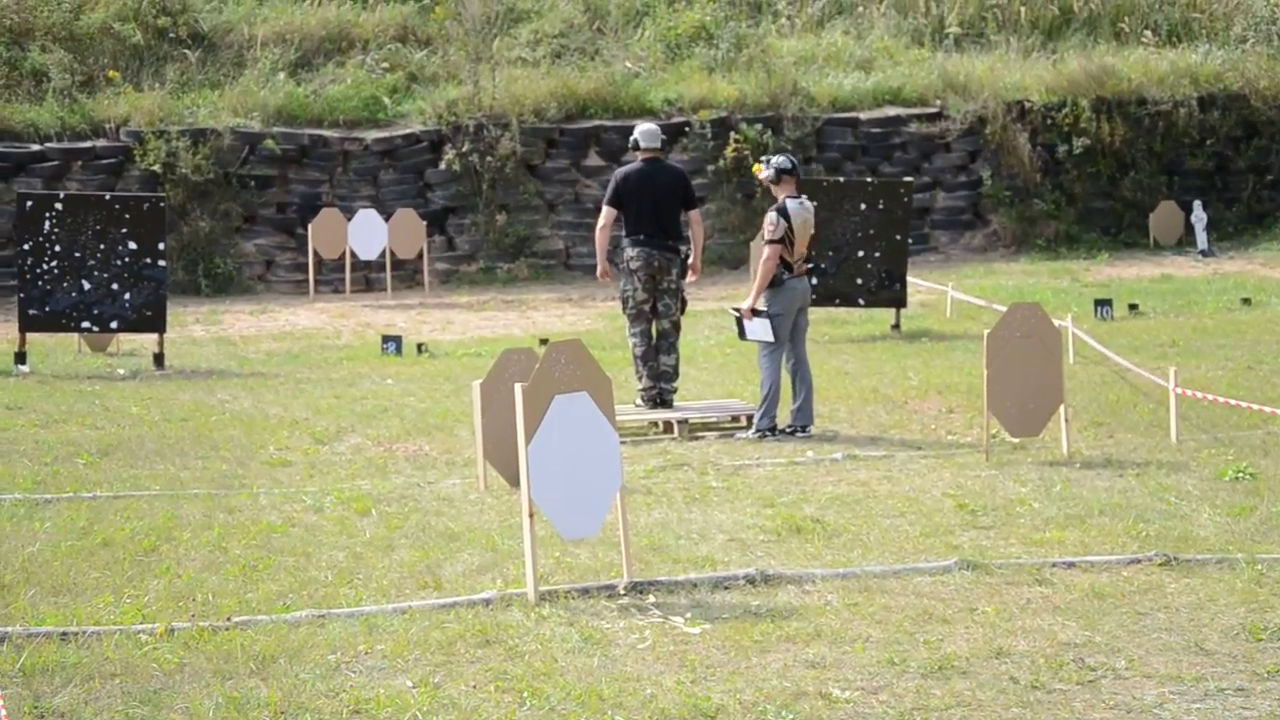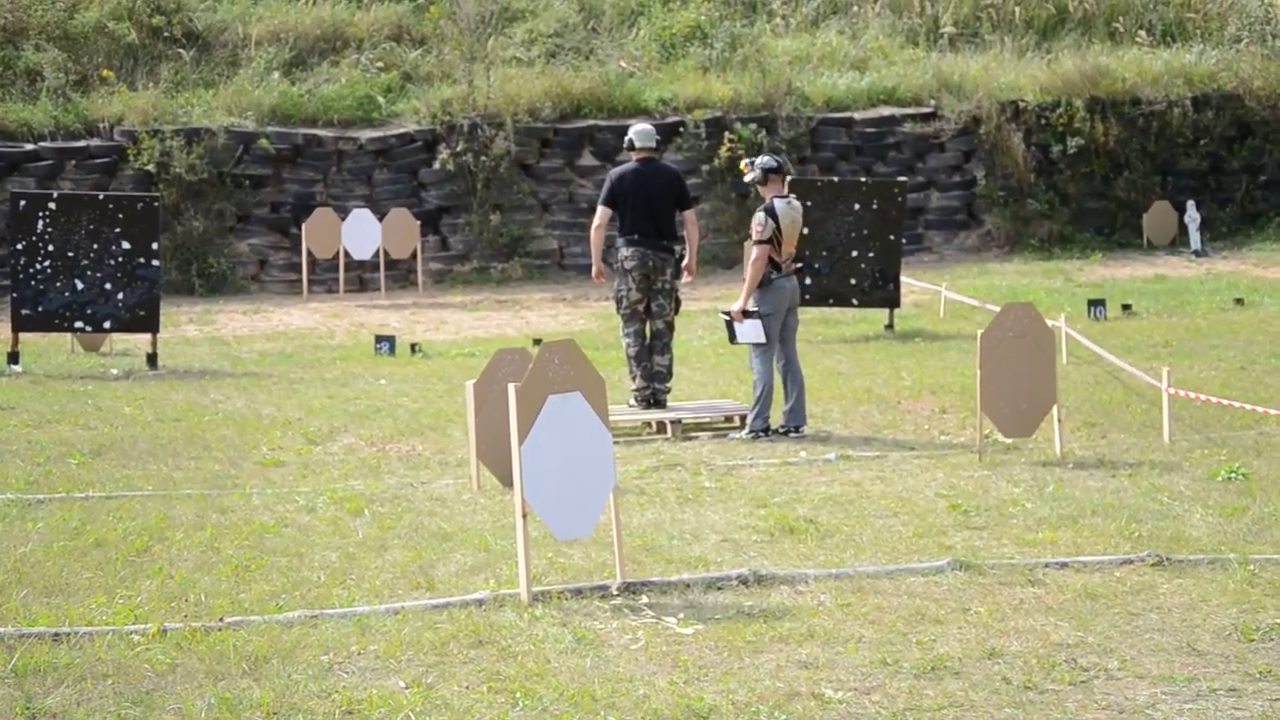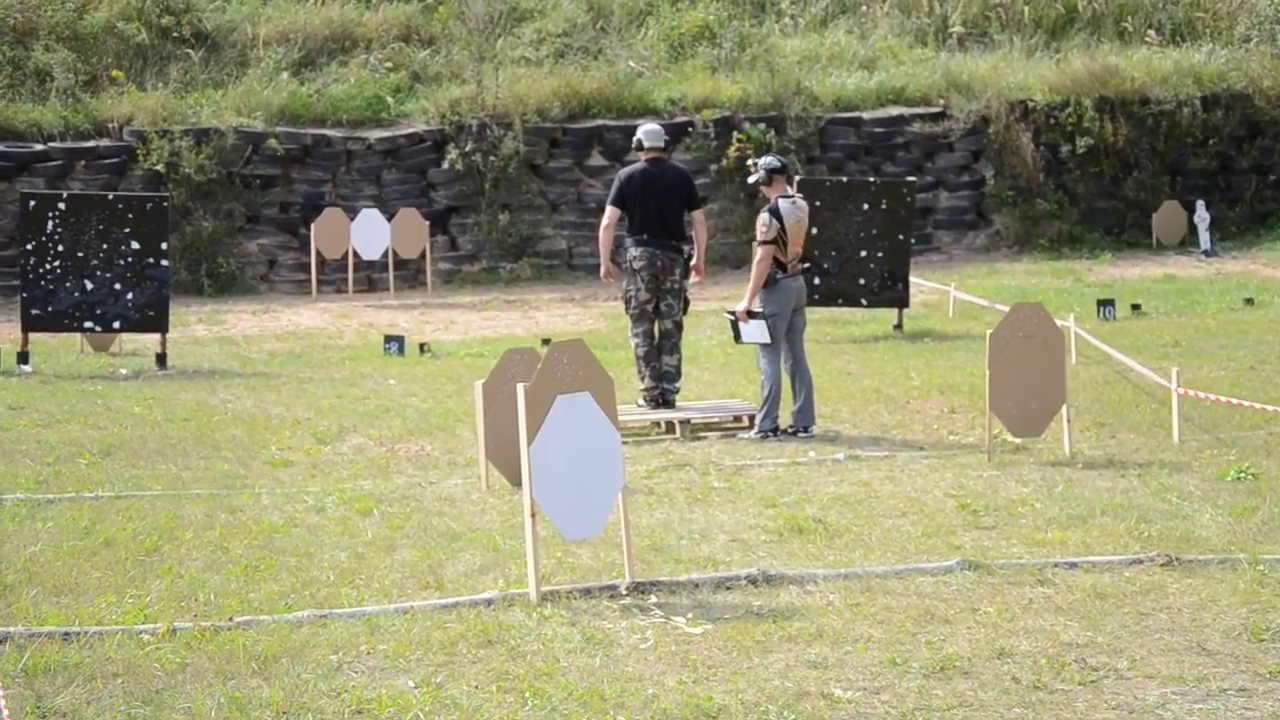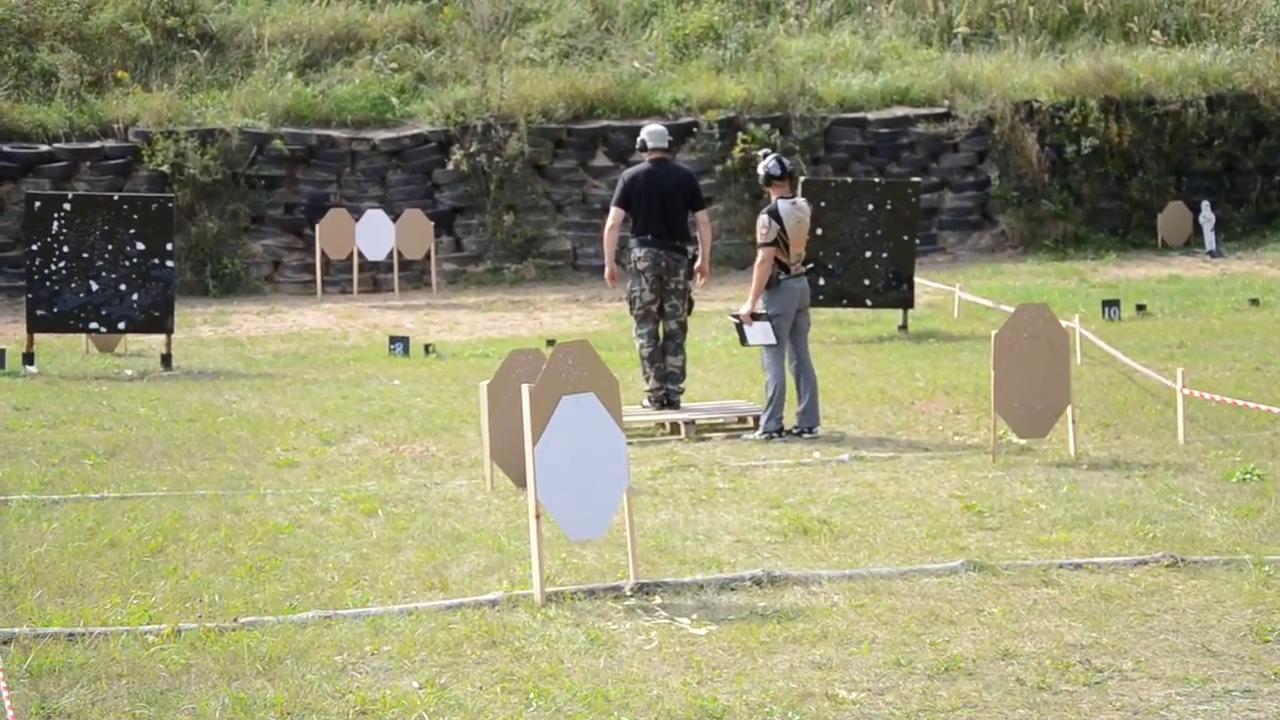
dt=0.4s
person 1, frame 1
left shoulder: (623, 176)
right shoulder: (678, 175)
left elbow: (604, 223)
right elbow: (696, 221)
left wrist: (601, 261)
right wrist: (696, 257)
left hip: (637, 255)
right hip: (670, 255)
left knee: (640, 327)
right knee: (669, 327)
left ankle: (648, 392)
right ankle: (667, 392)
person 1, frame 2
left shoulder: (618, 176)
right shoulder: (673, 176)
left elbow: (599, 223)
right elbow: (691, 221)
left wrist: (596, 261)
right wrist: (691, 258)
left hip: (631, 255)
right hip: (664, 256)
left knee: (633, 327)
right knee: (662, 327)
left ankle: (642, 393)
right ankle: (660, 392)
person 1, frame 3
left shoulder: (627, 176)
right shoulder: (681, 176)
left elbow: (608, 223)
right elbow: (699, 221)
left wrist: (605, 261)
right wrist: (699, 258)
left hip: (640, 255)
right hip: (673, 255)
left knee: (642, 326)
right knee: (671, 327)
left ankle: (651, 392)
right ankle: (669, 392)
person 1, frame 4
left shoulder: (631, 176)
right shoulder: (686, 176)
left elbow: (613, 224)
right elbow: (704, 221)
left wrist: (609, 263)
right wrist: (704, 259)
left hip: (644, 256)
right hip: (677, 256)
left knee: (646, 327)
right knee: (675, 328)
left ankle: (655, 393)
right ankle: (673, 393)
person 2, frame 1
left shoulder: (777, 213)
right shoulder: (807, 207)
left elbow: (770, 258)
left wrist: (753, 298)
right wrist: (767, 179)
left hip: (782, 288)
right hip: (802, 284)
left knee: (770, 356)
right knee: (797, 355)
left ankle: (765, 424)
right ankle: (802, 421)
person 2, frame 2
left shoulder: (765, 213)
right shoulder: (795, 206)
left elbow: (758, 259)
left wrist: (743, 299)
right wrist: (754, 170)
left hip: (770, 288)
right hip: (790, 284)
left knee: (762, 357)
right knee: (788, 356)
left ankle: (758, 425)
right ankle: (795, 422)
person 2, frame 3
left shoulder: (770, 213)
right shoulder: (801, 206)
left elbow: (763, 260)
left wrist: (747, 300)
right wrist: (762, 169)
left hip: (776, 288)
right hip: (797, 283)
left knee: (770, 357)
right knee: (796, 356)
left ankle: (767, 425)
right ankle: (804, 421)
person 2, frame 4
left shoulder: (769, 215)
right shoulder: (803, 207)
left elbow: (764, 262)
left wrist: (751, 302)
right wrist: (775, 163)
left hip: (779, 289)
right hip: (800, 284)
left knee: (774, 358)
right knee: (801, 357)
left ankle: (772, 426)
right ankle: (808, 422)
